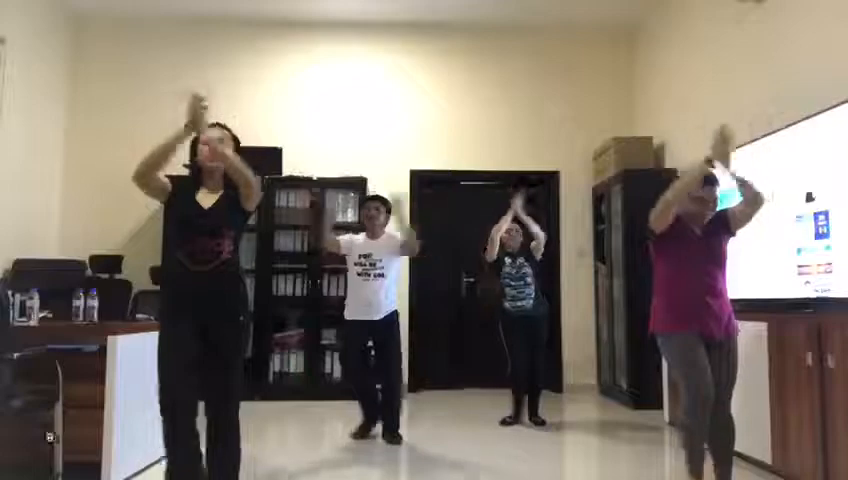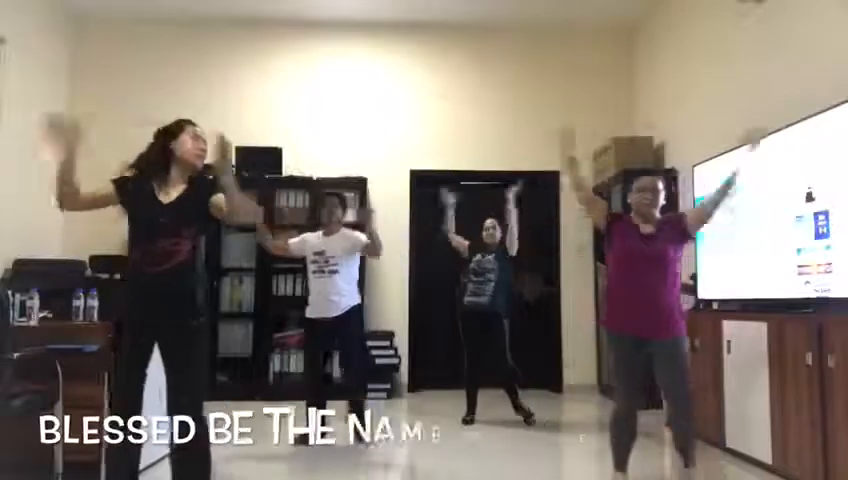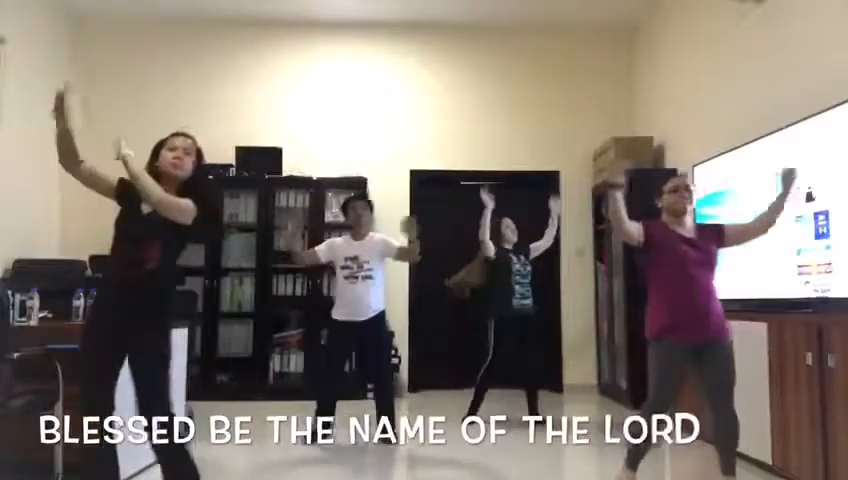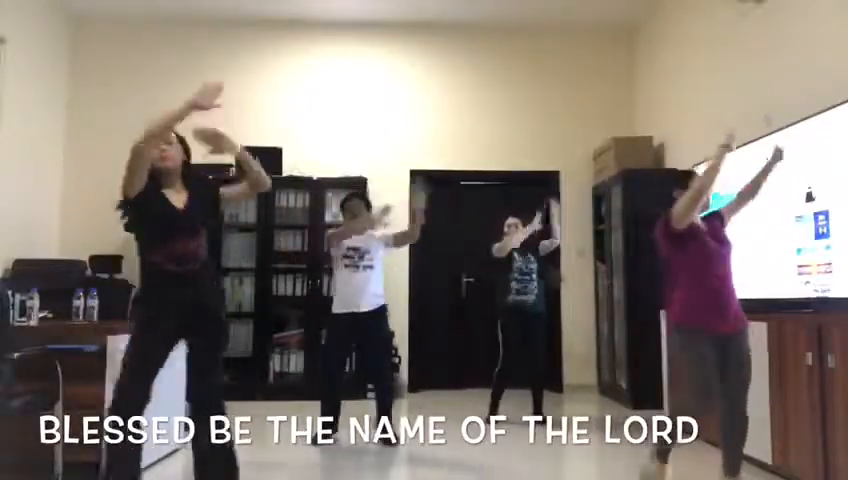
dt=0.7s
person 1, frame 1
left shoulder: (240, 199)
right shoulder: (176, 193)
left elbow: (251, 183)
right elbow: (141, 175)
left wrist: (223, 146)
right wrist: (186, 131)
left hip: (225, 311)
right hip: (179, 311)
left knee: (224, 408)
right knee: (176, 405)
person 1, frame 2
left shoulder: (205, 192)
right shoulder: (134, 187)
left elbow: (244, 215)
right elbow: (70, 201)
left wrist: (225, 175)
right wrist: (68, 155)
left hip: (182, 312)
right hip: (135, 309)
left knee: (187, 410)
right knee: (124, 407)
person 1, frame 3
left shoulder: (189, 206)
right shoulder: (128, 193)
left elbow: (159, 202)
right elbow: (72, 165)
left wrist: (128, 157)
right wrist: (62, 120)
left hip: (150, 318)
right hip: (106, 313)
left knee: (155, 412)
right knee: (95, 410)
person 1, frame 4
left shoulder: (205, 193)
right shoulder: (142, 193)
left elbow: (260, 185)
right elbow: (141, 148)
left wrist: (233, 148)
right wrist: (190, 106)
left hip: (204, 309)
right hip: (155, 308)
left knee: (208, 403)
right knee: (128, 399)
person 2, frame 1
left shoulder: (720, 225)
right shoulder: (665, 227)
left elbow: (755, 202)
right elbow: (670, 200)
left wrist: (729, 167)
right wrist: (709, 159)
left hip: (721, 328)
right hip: (677, 328)
left knee: (721, 407)
right knee: (700, 395)
person 2, frame 2
left shoulder: (677, 227)
right shoulder: (615, 225)
left elbow: (715, 202)
right elbow: (585, 196)
left wrist: (739, 168)
right wrist: (569, 161)
left hip: (667, 328)
right hip: (623, 328)
left knee: (682, 400)
right knee: (626, 400)
person 2, frame 3
left shoulder: (710, 234)
right shoulder: (651, 233)
left elbow: (758, 227)
right elbow: (621, 226)
left wrist: (784, 194)
right wrist: (616, 188)
left hip: (713, 332)
right hip: (669, 334)
left knee: (724, 409)
right knee: (657, 406)
person 2, frame 4
left shoulder: (714, 222)
right shoulder: (672, 225)
left elbow: (744, 197)
right elbow: (699, 189)
left wrist: (771, 163)
right wrist: (721, 152)
left hip: (732, 325)
right hip: (692, 325)
left knee: (736, 408)
right knee: (700, 399)
person 3, frame 1
left shoulder: (394, 242)
right shoulder: (352, 242)
left elbow: (414, 248)
right elbow: (328, 243)
left wrist: (403, 220)
right wrist: (328, 218)
left hip: (385, 317)
right hip: (355, 318)
left knee: (391, 373)
right knee: (354, 370)
left ankle: (391, 427)
right ankle: (371, 416)
person 3, frame 2
left shoulder: (352, 237)
right shoulder: (308, 239)
left elbow: (375, 251)
right elbow: (276, 248)
left wrist: (370, 229)
right wrist: (261, 227)
left hip: (347, 313)
right hip: (316, 315)
left knee: (354, 368)
right knee: (314, 372)
left ankle: (357, 421)
person 3, frame 3
left shoulder: (381, 242)
right shoulder: (335, 245)
left elbow: (411, 256)
right elbow: (305, 259)
left wrist: (413, 236)
right wrist: (294, 238)
left hip: (373, 319)
right hip: (342, 320)
left knee: (382, 375)
right knee: (330, 374)
left ankle: (386, 428)
person 3, frame 4
left shoulder: (379, 239)
right shoulder: (337, 240)
left elbow: (411, 237)
right elbow: (335, 235)
left wrist: (416, 211)
right wrist: (370, 221)
left hip: (374, 312)
right hip: (342, 313)
left knee: (382, 372)
right knee: (332, 371)
left ankle: (386, 428)
right ankle: (328, 427)
person 4, frame 1
left shoulder: (531, 254)
right shoulder: (496, 256)
left elbow: (541, 237)
right elbow: (493, 236)
left wrist: (522, 214)
right wrist: (511, 212)
left hip: (536, 317)
right hip: (511, 319)
left knee: (537, 365)
right knee: (517, 364)
left ankle: (534, 412)
right ankle: (516, 412)
person 4, frame 2
left shoulder: (506, 252)
right shoulder: (471, 250)
left elbow: (512, 228)
right elbow: (450, 233)
left wrist: (510, 202)
right wrist: (450, 207)
left hip: (494, 314)
right hip: (469, 314)
left knee: (503, 360)
right knee: (472, 361)
left ankle: (518, 404)
right ankle: (470, 410)
person 4, frame 3
left shoulder: (524, 252)
right shoulder: (495, 253)
left elbow: (547, 240)
right elbow: (484, 238)
left wrist: (554, 215)
right wrist: (488, 210)
left hip: (527, 316)
right hip: (503, 317)
left knee: (532, 364)
right knee: (494, 361)
left ankle: (534, 411)
right ankle: (473, 410)
person 4, frame 4
left shoulder: (533, 249)
right shoulder: (499, 248)
left elbow: (556, 240)
right elbow: (509, 244)
left wrist: (555, 215)
right wrist: (532, 227)
left hip: (535, 313)
right hip: (510, 313)
left knee: (538, 362)
right knee: (507, 361)
left ankle: (538, 411)
right ankle: (493, 410)
